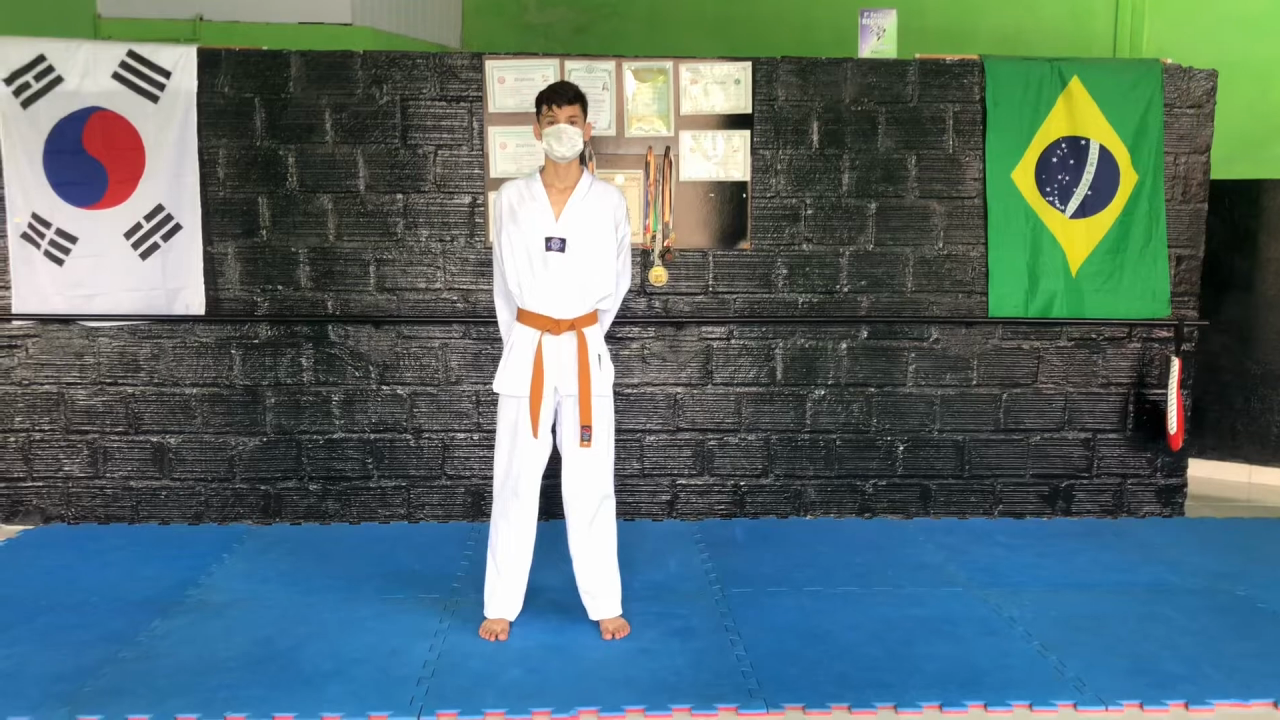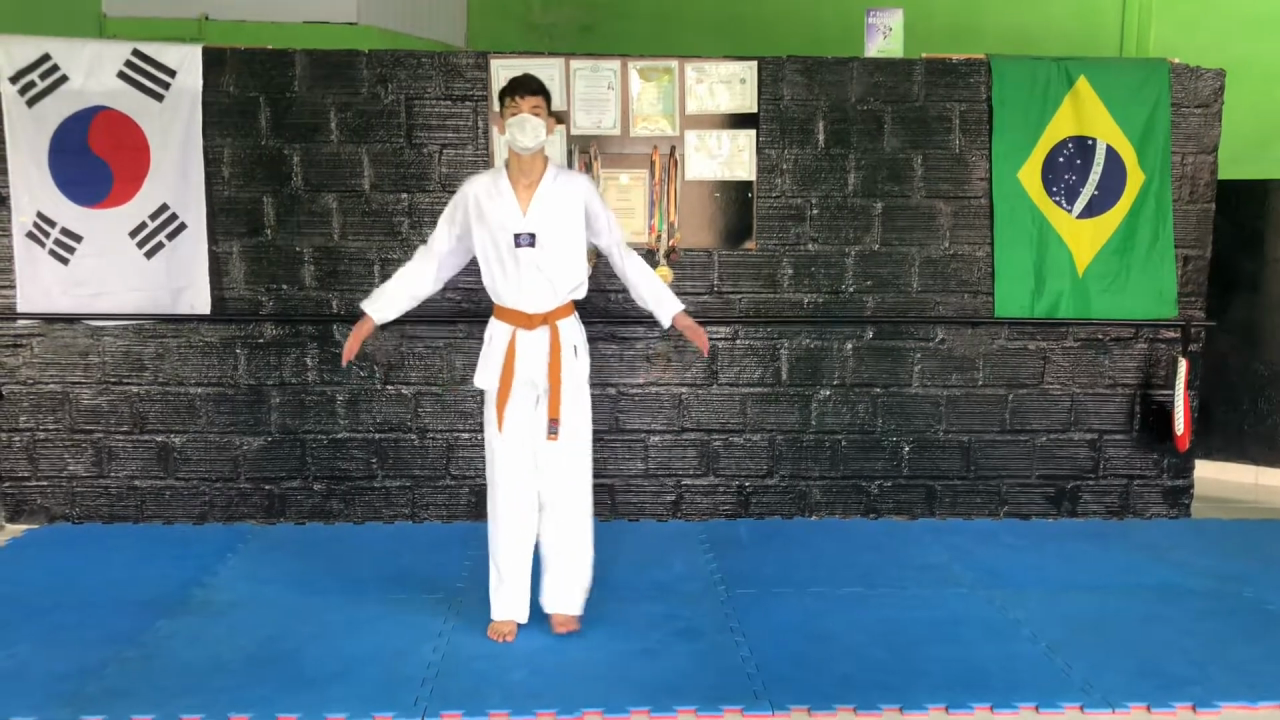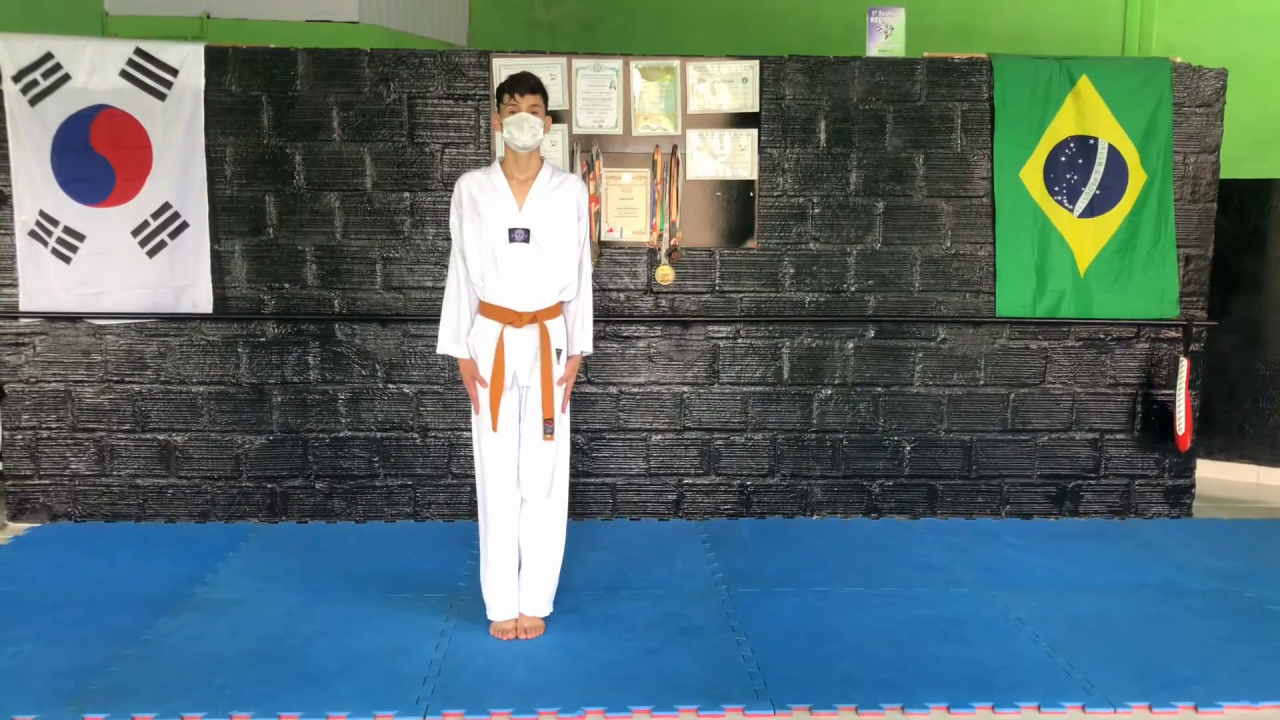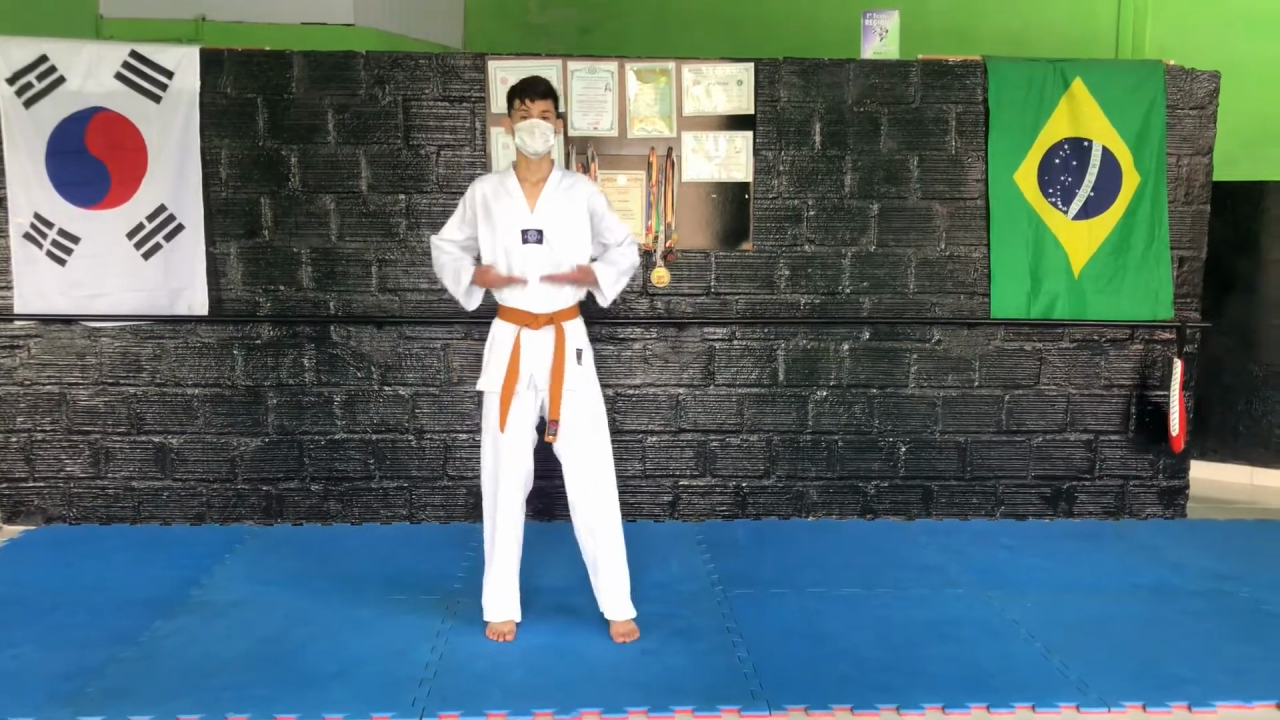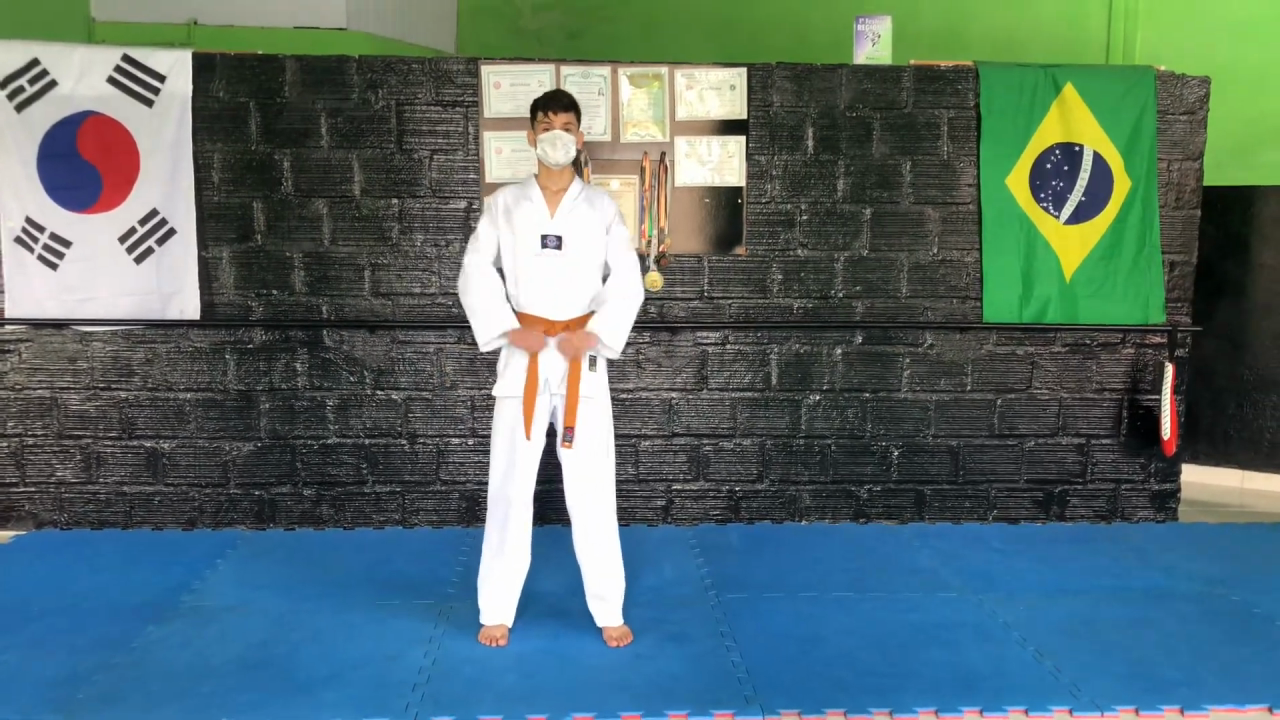
dt=1s
person 1, frame 1
left shoulder: (608, 200)
right shoulder: (512, 198)
left elbow: (618, 281)
right elbow: (504, 282)
left wrist: (584, 335)
right wrist: (524, 341)
left hip: (586, 350)
right hip: (528, 349)
left knee: (591, 482)
right knee: (516, 481)
left ankle: (605, 604)
right ankle: (502, 604)
person 1, frame 2
left shoulder: (577, 189)
right shoulder: (475, 193)
left elbow: (620, 253)
right elbow: (434, 259)
left wrist: (673, 312)
right wrist: (373, 315)
left hip: (561, 340)
right hip: (506, 343)
left knee: (566, 477)
right knee: (509, 479)
left ankle: (563, 598)
right ankle: (506, 604)
person 1, frame 3
left shoulder: (570, 190)
right shoulder: (471, 189)
left elbow: (580, 274)
right elbow: (461, 272)
left wrist: (577, 350)
right wrist: (462, 352)
left hip: (549, 340)
right hip: (491, 341)
left knee: (544, 477)
right knee: (497, 476)
left ankle: (535, 601)
right ankle: (502, 603)
person 1, frame 4
left shoulder: (582, 191)
right shoulder: (484, 191)
left elbow: (626, 250)
right elbow: (444, 250)
left wrist: (594, 276)
right wrist: (475, 277)
left hip: (566, 341)
right hip: (510, 343)
left knee: (591, 477)
right knee: (504, 479)
left ankle: (617, 604)
right ankle: (501, 605)
person 1, frame 5
left shoulder: (601, 206)
right shoulder: (505, 202)
left elbow: (628, 282)
right elbow: (475, 275)
left wrist: (595, 334)
right wrist: (509, 330)
left hip: (582, 354)
right hip: (523, 352)
left knee: (592, 485)
right knee: (510, 483)
left ankle: (609, 610)
right ankle: (498, 610)
